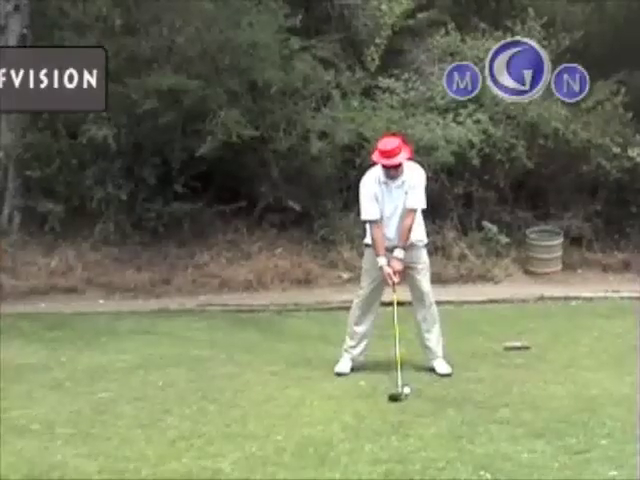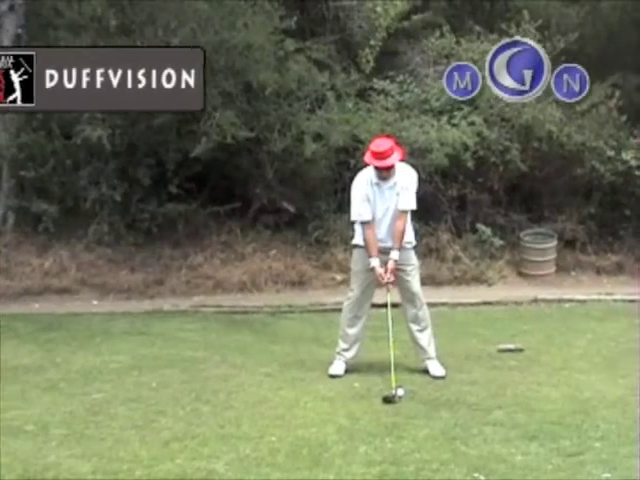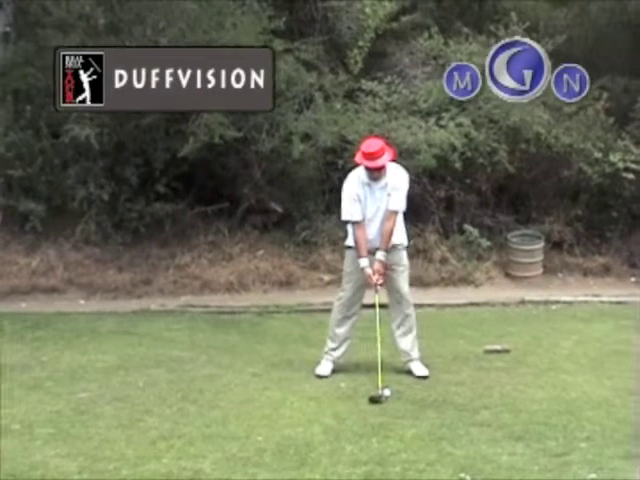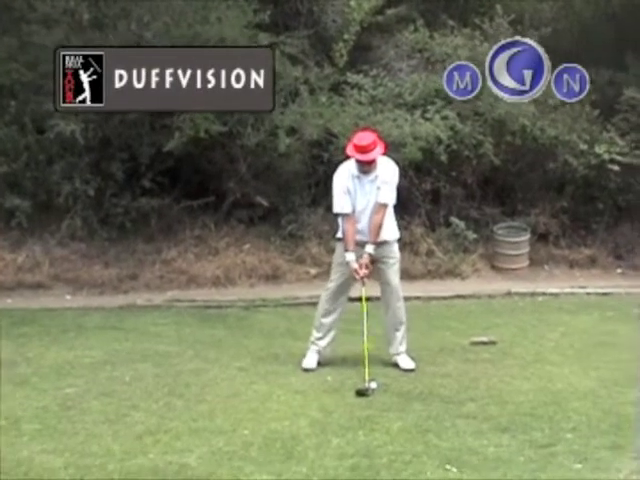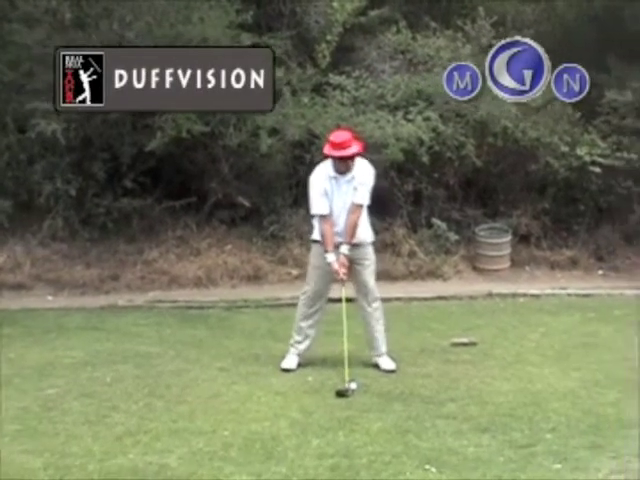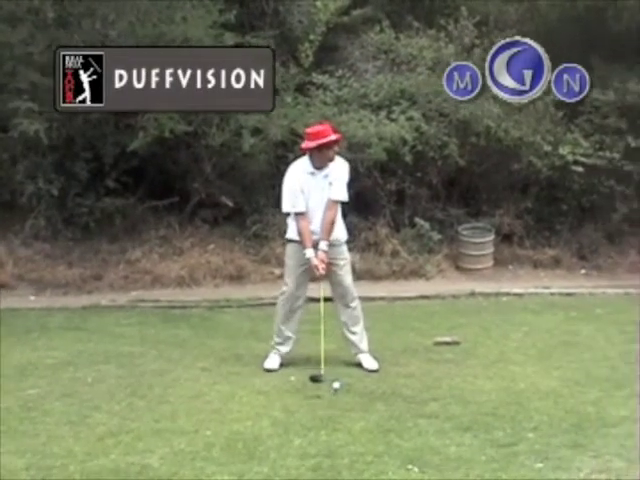
dt=0.4s
person 1, frame 1
left shoulder: (416, 174)
right shoulder: (369, 181)
left elbow: (409, 217)
right elbow: (375, 225)
left wrist: (398, 255)
right wrist: (383, 262)
left hip: (412, 245)
right hip: (378, 246)
left knee: (425, 298)
right knee: (365, 299)
left ankle: (436, 357)
right ankle: (349, 355)
person 1, frame 2
left shoulder: (408, 175)
right shoulder: (361, 182)
left elbow: (401, 218)
right elbow: (366, 226)
left wrist: (394, 257)
right wrist: (375, 262)
left hip: (401, 247)
right hip: (367, 247)
left knee: (415, 300)
right knee: (355, 301)
left ankle: (429, 357)
right ankle: (342, 357)
person 1, frame 3
left shoulder: (399, 175)
right shoulder: (352, 182)
left elbow: (390, 219)
right elbow: (357, 226)
left wrist: (380, 258)
right wrist: (364, 263)
left hip: (393, 247)
right hip: (359, 248)
left knee: (403, 301)
right knee: (346, 301)
left ankle: (412, 358)
right ankle: (330, 357)
person 1, frame 4
left shoulder: (389, 169)
right shoulder: (342, 174)
left elbow: (380, 212)
right elbow: (347, 218)
left wrist: (370, 251)
right wrist: (351, 256)
left hip: (384, 240)
right hip: (351, 240)
left knee: (393, 294)
right knee: (333, 292)
left ankle: (399, 351)
right ankle: (315, 348)
person 1, frame 5
left shoulder: (365, 170)
right shoulder: (319, 176)
left elbow: (355, 212)
right elbow: (324, 220)
left wrist: (345, 251)
right wrist: (331, 257)
left hip: (359, 242)
right hip: (325, 241)
left knee: (370, 295)
right knee: (312, 294)
left ankle: (380, 352)
right ankle: (295, 350)
person 1, frame 6
left shoulder: (340, 167)
right shoulder: (295, 173)
left elbow: (332, 209)
right elbow: (300, 217)
left wrist: (323, 248)
right wrist: (310, 253)
left hip: (333, 241)
right hip: (300, 241)
left knee: (347, 294)
right knee: (290, 295)
left ankle: (362, 351)
right ankle: (278, 350)
